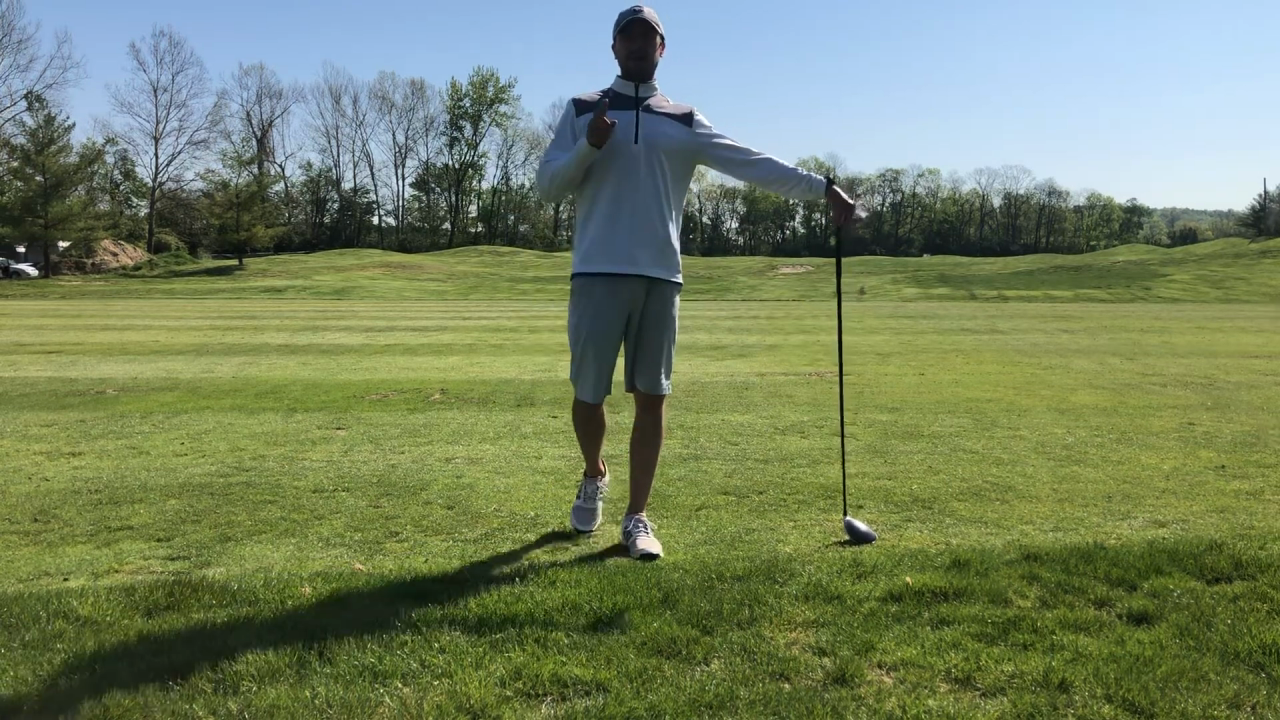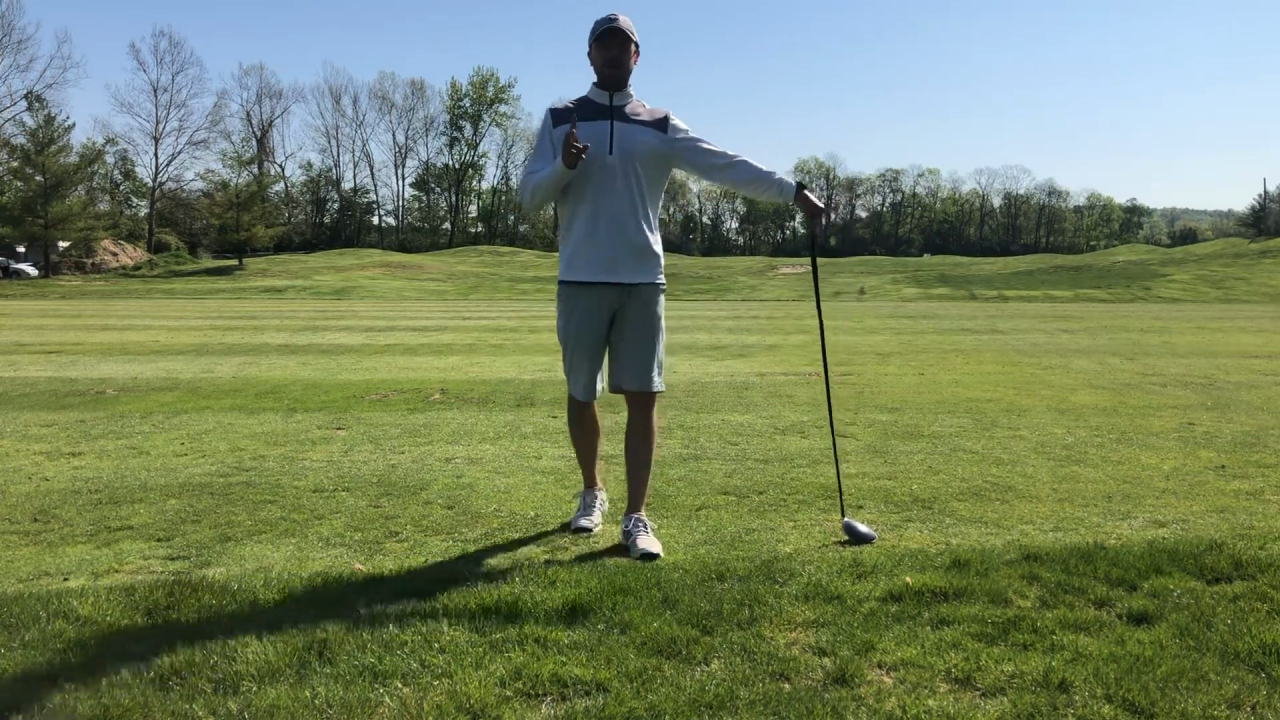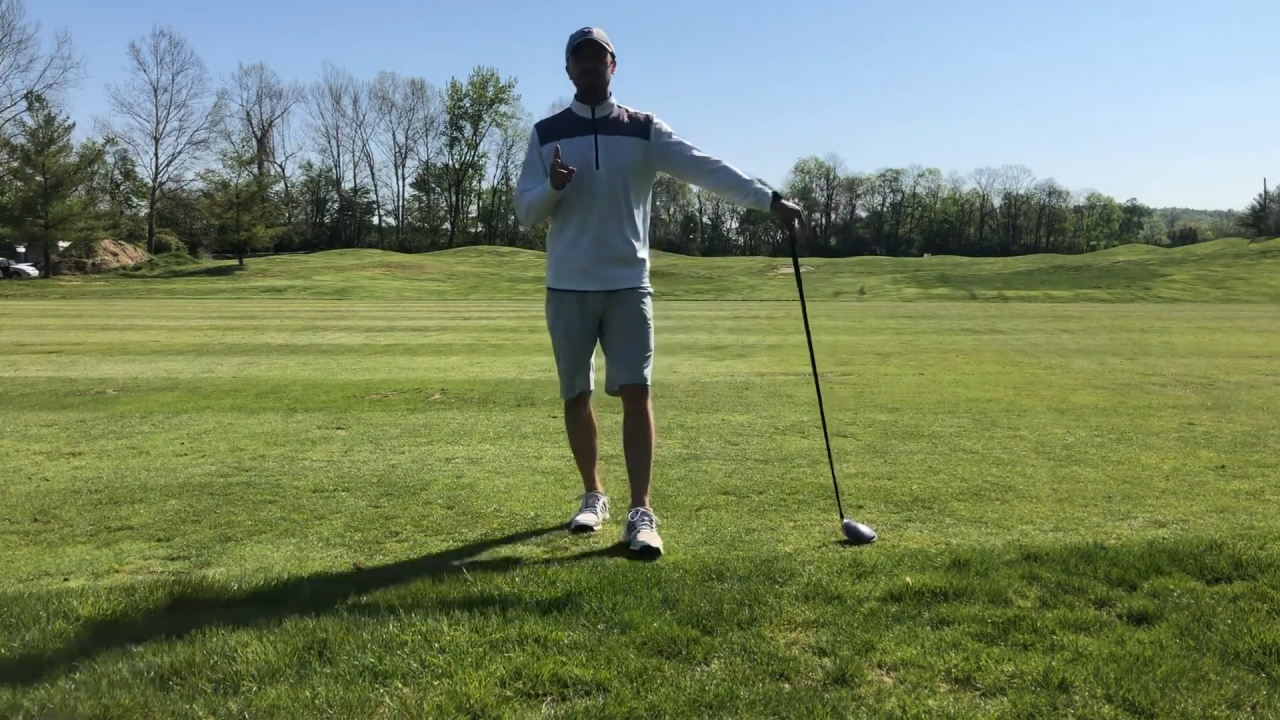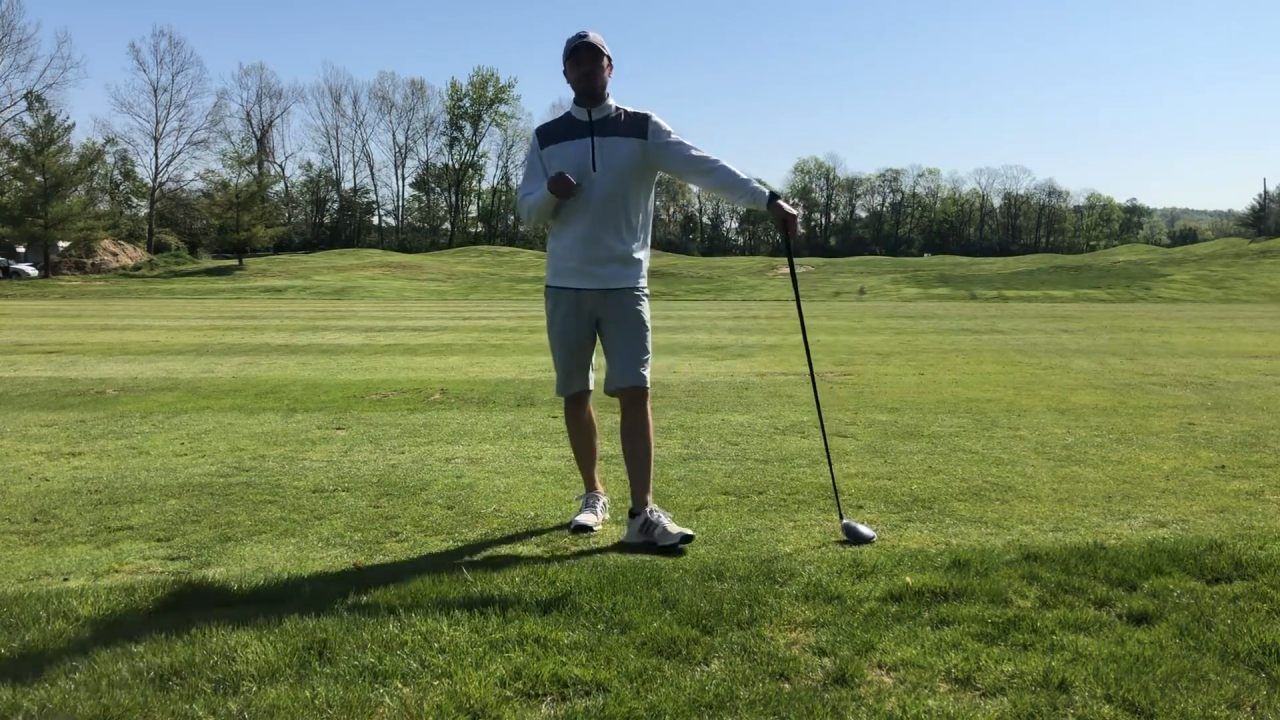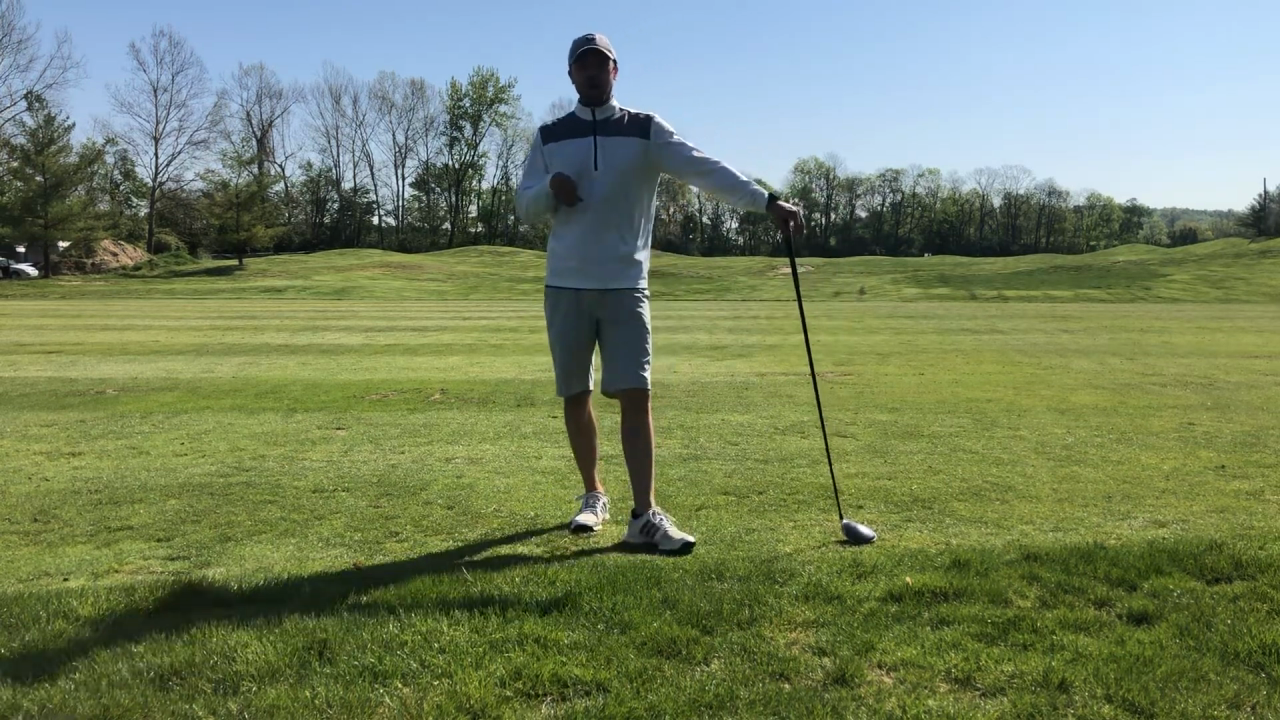
dt=0.4s
person 1, frame 1
left shoulder: (684, 121)
right shoulder: (581, 110)
left elbow: (752, 163)
right elbow: (547, 184)
left wrist: (822, 187)
right wrist: (588, 145)
left hip: (660, 275)
right hip: (598, 272)
left knee: (652, 398)
right knee: (589, 394)
left ankle: (637, 517)
right ankle: (593, 477)
person 1, frame 2
left shoulder: (660, 125)
right shoulder: (560, 119)
left elbow: (726, 165)
right elbow: (529, 196)
left wrist: (792, 190)
right wrist: (564, 164)
left hip: (642, 279)
right hip: (582, 279)
left knee: (642, 397)
right knee: (581, 394)
left ankle: (637, 517)
right ankle: (592, 492)
person 1, frame 3
left shoulder: (644, 128)
right shoulder: (546, 133)
left elbow: (707, 168)
right elbow: (524, 210)
left wrist: (770, 198)
right wrist: (552, 186)
left hip: (628, 283)
right hip: (568, 286)
left knee: (636, 392)
right knee: (576, 395)
left ankle: (640, 514)
right ankle: (593, 495)
person 1, frame 4
left shoulder: (643, 128)
right shoulder: (546, 137)
left elbow: (705, 168)
right elbow: (527, 212)
left wrist: (766, 199)
right wrist: (550, 192)
left hip: (625, 283)
right hip: (566, 285)
left knee: (634, 393)
right knee: (576, 393)
left ankle: (643, 513)
right ankle: (594, 496)
person 1, frame 5
left shoulder: (646, 130)
right shoulder: (549, 136)
left elbow: (705, 169)
right elbow: (525, 208)
left wrist: (766, 200)
right wrist: (549, 188)
left hip: (625, 285)
right hip: (566, 285)
left knee: (635, 394)
right knee: (576, 394)
left ankle: (645, 514)
right ankle: (593, 496)
